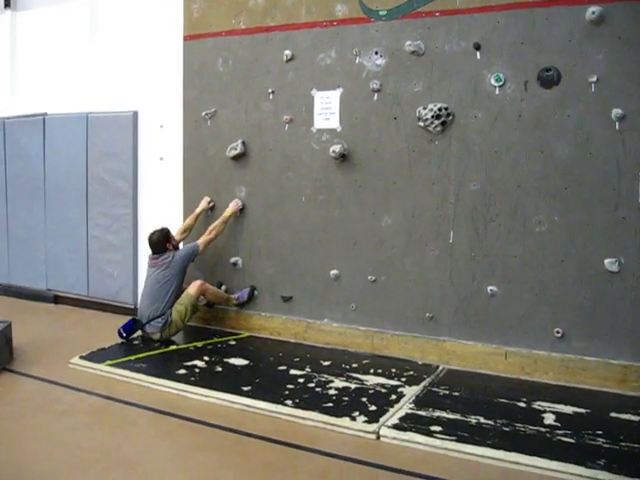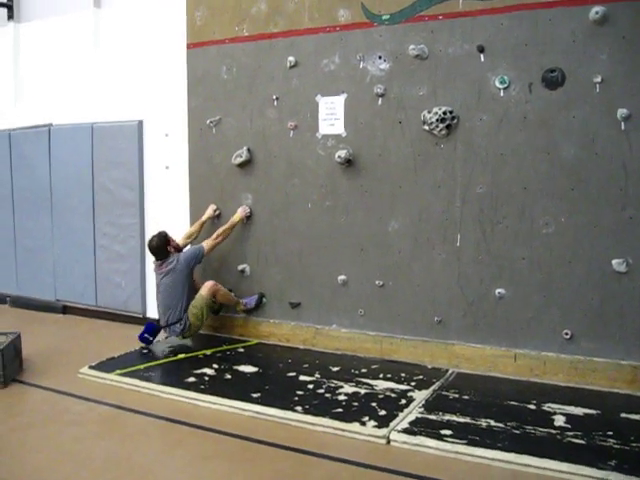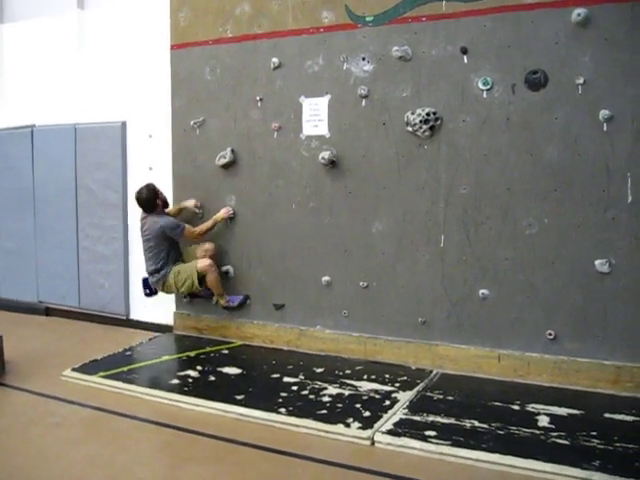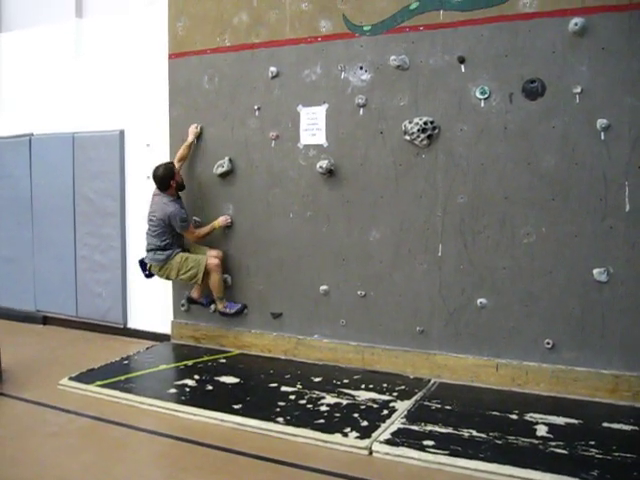
dt=0.5s
person 1, frame 1
left shoulder: (154, 258)
right shoulder: (177, 259)
left elbow: (182, 232)
right elbow: (209, 235)
left wrist: (199, 210)
right wrist: (229, 211)
left hip: (148, 325)
right hip: (160, 328)
right knee: (199, 285)
left ankle: (207, 298)
right ankle: (233, 300)
person 1, frame 2
left shoulder: (160, 263)
right shoulder: (181, 261)
left elbow: (187, 238)
right elbow: (216, 239)
left wrist: (205, 217)
right wrist: (237, 218)
left hip: (171, 324)
right hip: (182, 327)
right knee: (211, 285)
left ankle: (213, 303)
right ankle: (241, 305)
person 1, frame 3
left shoulder: (148, 216)
right shoulder: (162, 224)
left elbow: (168, 215)
right elbow: (195, 233)
left wrist: (182, 205)
right wrist: (218, 217)
right hip: (164, 277)
left knee: (208, 248)
right knee: (208, 264)
left ankle: (196, 286)
right ankle: (224, 300)
person 1, frame 4
left shoulder: (161, 191)
right shoulder: (172, 209)
left elbow: (179, 160)
right elbow: (194, 236)
left wrist: (190, 139)
right wrist: (216, 224)
left hip: (171, 250)
right hip: (163, 261)
left knee: (216, 255)
right knee: (214, 264)
left ankle: (196, 294)
right ankle: (222, 305)
